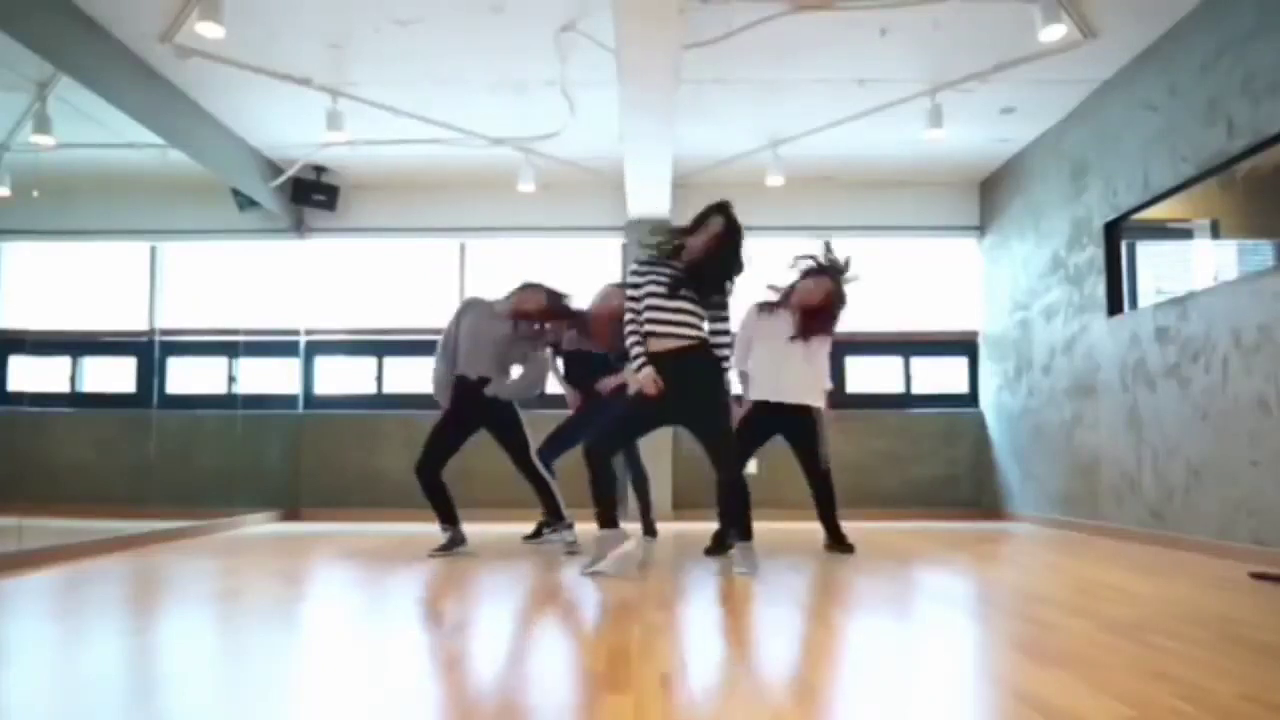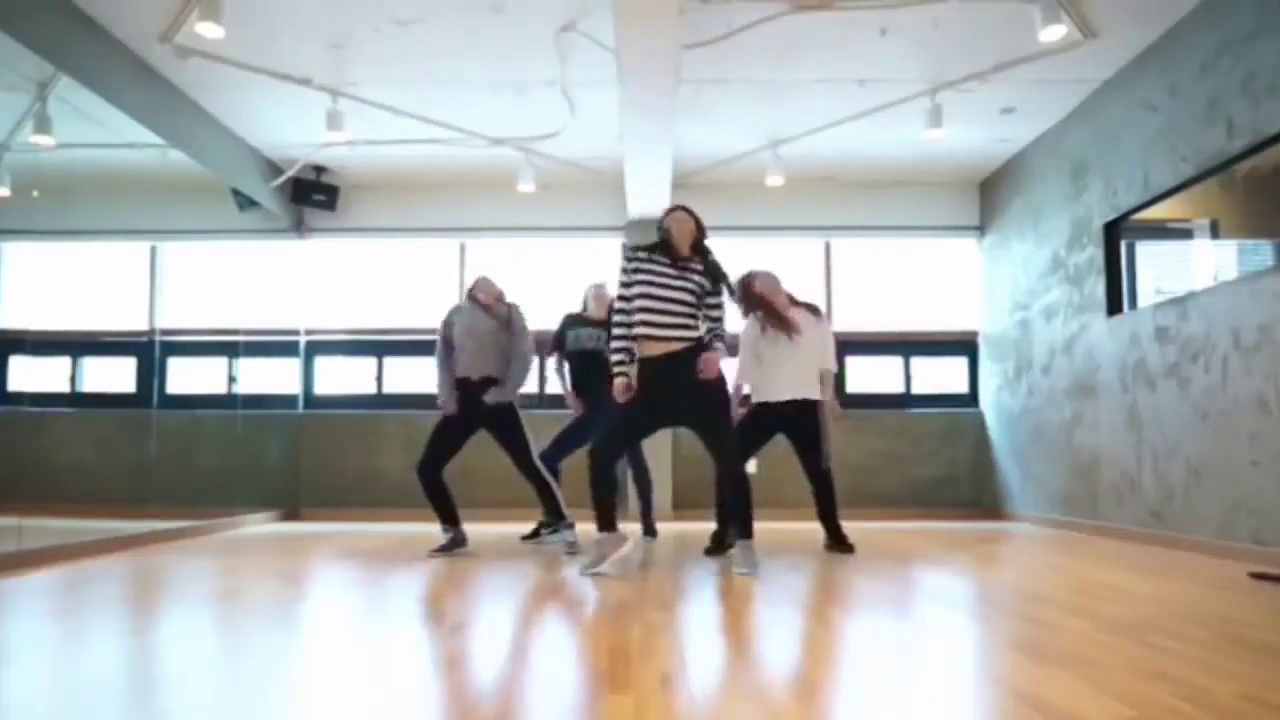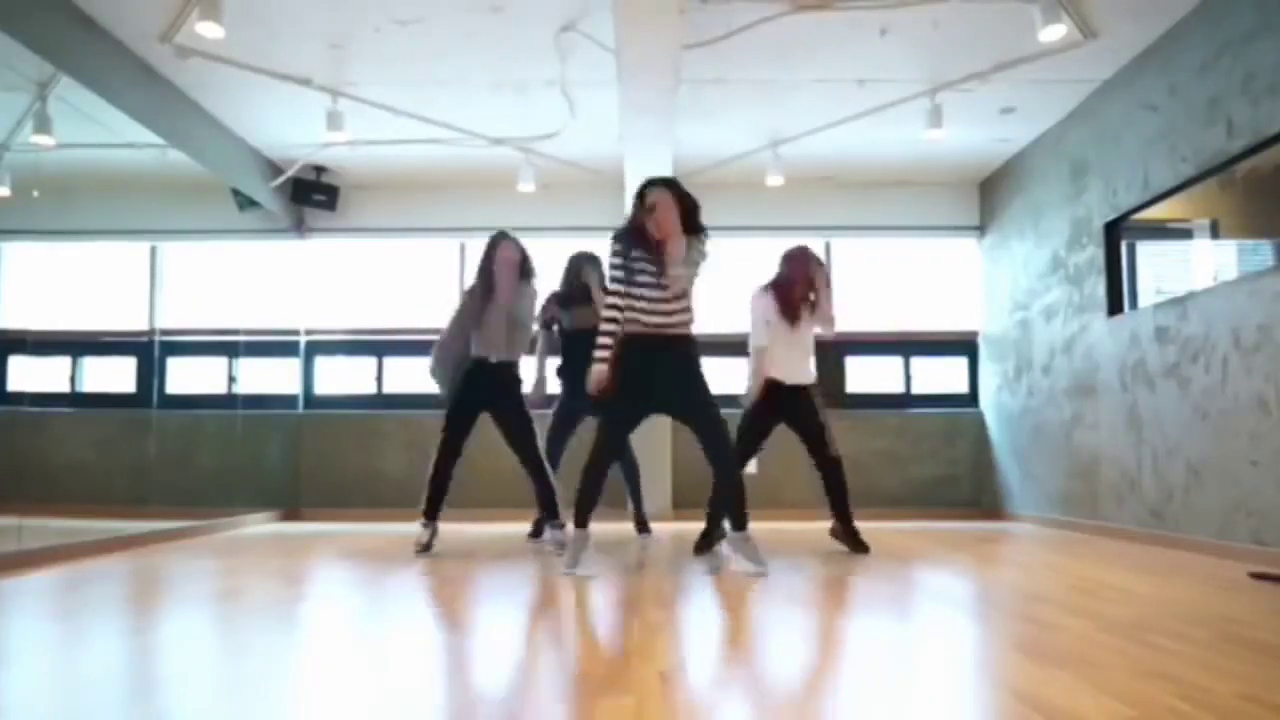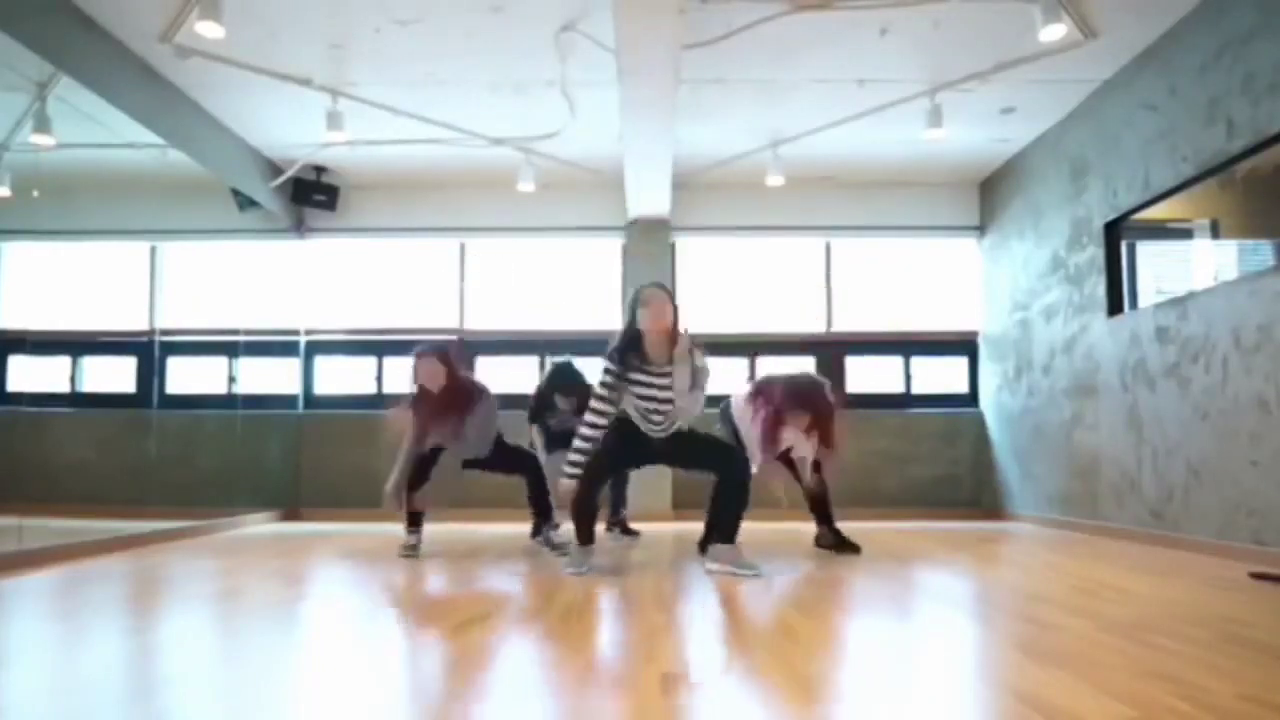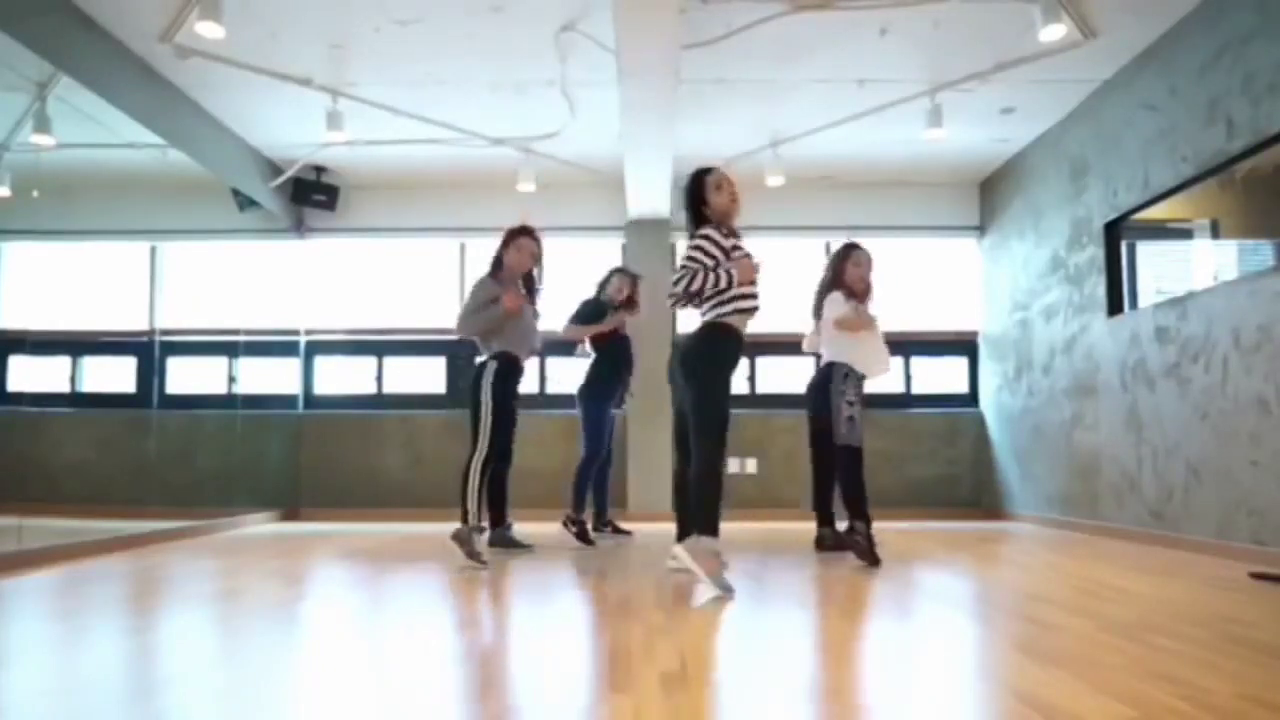
dt=1s
person 1, frame 1
left shoulder: (713, 275)
right shoulder: (643, 267)
left elbow: (721, 333)
right elbow: (631, 322)
left wrist: (724, 383)
right wrist: (641, 368)
left hip: (698, 371)
right hip: (655, 375)
left knee: (726, 461)
right knee: (598, 447)
left ankle: (742, 545)
right ankle: (610, 534)
person 1, frame 2
left shoulder: (706, 272)
right shoulder: (636, 259)
left elbow: (716, 328)
right elbow: (621, 318)
left wrist: (716, 354)
right wrist: (620, 371)
left hip: (695, 372)
right hip: (651, 376)
left knee: (728, 458)
right knee: (601, 453)
left ankle: (743, 544)
right ankle: (609, 540)
person 1, frame 3
left shoulder: (691, 246)
right shoulder: (626, 248)
left elbow: (677, 283)
right elbow: (614, 303)
left wrist: (673, 232)
right wrist: (601, 360)
left hip: (679, 360)
right hip: (634, 358)
left knee: (721, 447)
right knee: (603, 450)
left ankle: (740, 534)
right ankle: (579, 534)
person 1, frame 4
left shoulder: (689, 356)
right shoulder: (621, 359)
left elbow: (689, 411)
right elbow: (596, 416)
left wrist: (682, 369)
right wrist: (570, 471)
left hip: (673, 438)
right hip: (629, 436)
left knee: (736, 464)
right knee: (587, 480)
left ankle: (721, 548)
right ankle: (584, 547)
person 1, frame 5
left shoulder: (722, 239)
right shoulder: (711, 235)
left elbow: (682, 294)
right elbow: (680, 283)
right wrist: (734, 274)
left hip: (696, 352)
right hip: (711, 349)
left knee: (691, 453)
right knee: (708, 448)
left ankle: (687, 543)
right ankle: (700, 542)
person 2, frame 1
left shoulder: (524, 332)
right shoulder: (472, 308)
left elbow: (537, 374)
right elbow: (446, 349)
left wrist: (500, 389)
right wrist: (443, 391)
left hip: (495, 402)
right hip: (461, 400)
left knee: (529, 466)
right knee: (425, 467)
left ankle: (563, 528)
right ankle: (453, 533)
person 2, frame 2
left shoulder: (510, 314)
right shoulder: (458, 314)
left elbow: (523, 356)
right elbow: (444, 359)
left wrist: (505, 392)
right wrist: (447, 397)
left hip: (494, 399)
right hip: (463, 399)
left knee: (529, 465)
right knee: (427, 468)
left ankle: (564, 528)
right ankle: (454, 533)
person 2, frame 3
left shoulder: (524, 296)
right shoulder: (476, 297)
left elbow: (521, 318)
right elbow: (454, 340)
right wrist: (446, 379)
left hip: (504, 380)
right hip: (472, 379)
left knee: (530, 455)
right knee: (447, 452)
left ankle: (555, 525)
right ankle: (429, 523)
person 2, frame 4
left shoulder: (477, 397)
right shoulder: (420, 402)
right elbow: (412, 446)
right wrist: (395, 485)
left hip: (484, 449)
right hip: (443, 450)
left knee: (529, 464)
right knee: (410, 481)
left ankle: (544, 527)
right ankle: (413, 533)
person 2, frame 5
left shoulder: (522, 293)
right shoulder: (489, 285)
right elbow: (465, 325)
right wrist: (501, 309)
left hip: (508, 374)
right hip: (495, 371)
left knee: (501, 455)
right knee: (485, 449)
left ankle: (499, 528)
right ankle: (468, 527)
person 3, frame 1
left shoulder: (819, 328)
right shoulder: (760, 314)
left elbow: (821, 372)
right elbow: (740, 355)
left wrist: (821, 402)
right wrist: (746, 394)
left hip: (803, 407)
right hip: (763, 404)
left knee: (818, 470)
left ankle: (833, 533)
right ankle: (726, 531)
person 3, frame 2
left shoulder: (813, 316)
right shoulder: (757, 323)
left elbow: (827, 361)
right elbow: (745, 367)
left wrist: (828, 394)
right wrist: (734, 405)
left hip: (806, 405)
right hip: (767, 404)
left knee: (819, 470)
left ankle: (834, 533)
right ankle: (724, 532)
person 3, frame 3
left shoulder: (809, 307)
right shoulder: (765, 298)
left elbow: (828, 325)
right elbow: (758, 340)
left wrist: (823, 287)
right wrist: (755, 380)
left hip: (802, 392)
right hip: (769, 391)
left knee: (829, 460)
right knee: (734, 457)
left ankle: (843, 524)
right ankle: (713, 524)
person 3, frame 4
right shoulder: (759, 405)
left elbow: (804, 450)
right elbow: (756, 454)
left wrist: (808, 475)
right hip: (735, 419)
left knee: (814, 483)
left ankle: (827, 531)
person 3, frame 5
left shoulder: (853, 304)
right shoulder: (838, 298)
left elbow: (811, 343)
right elbow: (841, 322)
right wrist: (864, 321)
left hip: (826, 383)
right hip: (840, 378)
left knee: (826, 461)
right knee: (848, 453)
left ankle: (826, 531)
right ankle: (859, 530)
person 4, frame 1
left shoulder: (613, 330)
right shoulder: (565, 323)
right elbow: (551, 359)
left wrist: (618, 378)
right wrist: (568, 388)
left hip: (609, 402)
right hip: (587, 406)
left knee: (631, 461)
right knee: (543, 456)
left ankle: (647, 523)
right ankle: (549, 522)
person 4, frame 2
right shoulder: (570, 322)
right elbow: (558, 360)
right wrist: (568, 394)
left hip: (617, 404)
right hip: (589, 407)
left knee: (636, 461)
right knee: (547, 459)
left ankle: (648, 521)
right ankle: (550, 521)
person 4, frame 3
left shoulder: (605, 301)
right shoulder: (559, 300)
right elbow: (545, 332)
left wrist: (593, 285)
right wrist: (540, 375)
right hip: (573, 390)
left knee: (622, 448)
right knee: (551, 450)
left ankle: (639, 513)
right ankle: (545, 518)
person 4, frame 4
left shoulder: (586, 392)
right shoulder: (543, 395)
right elbow: (535, 424)
right wrist: (543, 455)
left hip: (576, 435)
right hip: (550, 437)
left ankle: (616, 519)
person 4, frame 5
left shoulder: (613, 312)
right shoulder: (594, 305)
right elbow: (568, 331)
right wrist: (603, 326)
left hip: (605, 392)
right hip: (598, 390)
left knee: (603, 457)
right knee: (594, 452)
left ankle: (601, 519)
right ankle: (575, 516)
